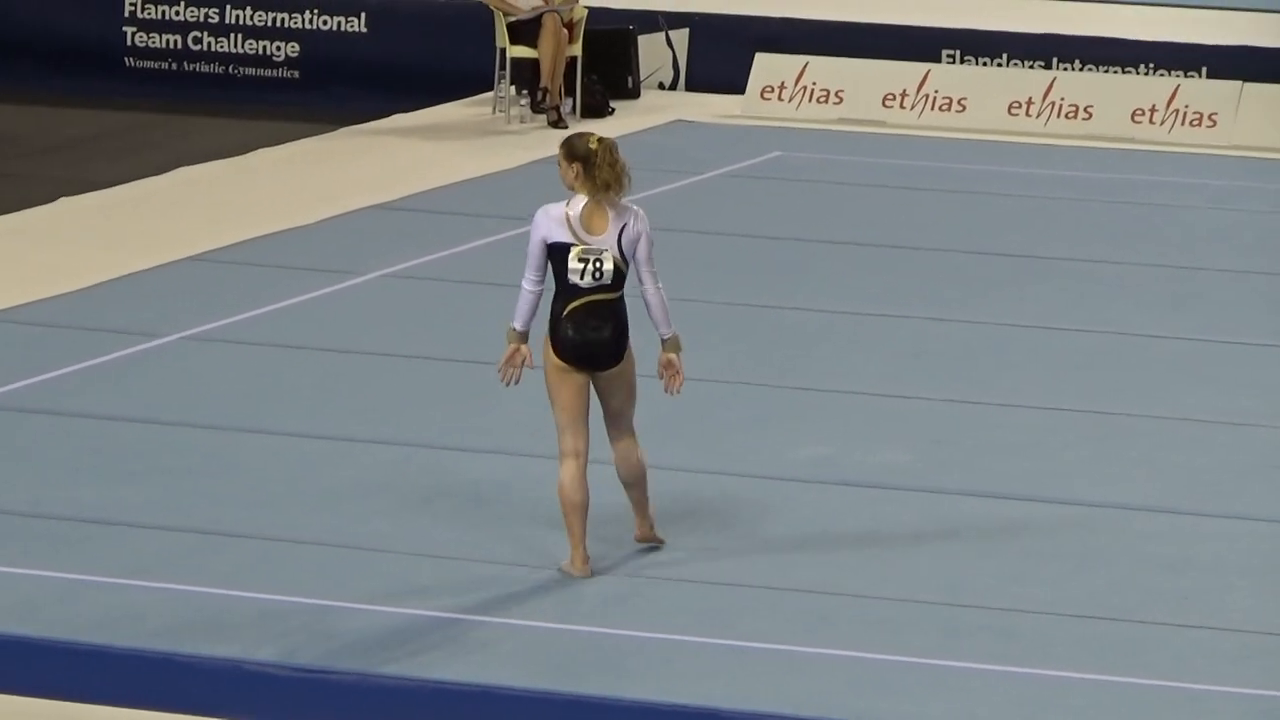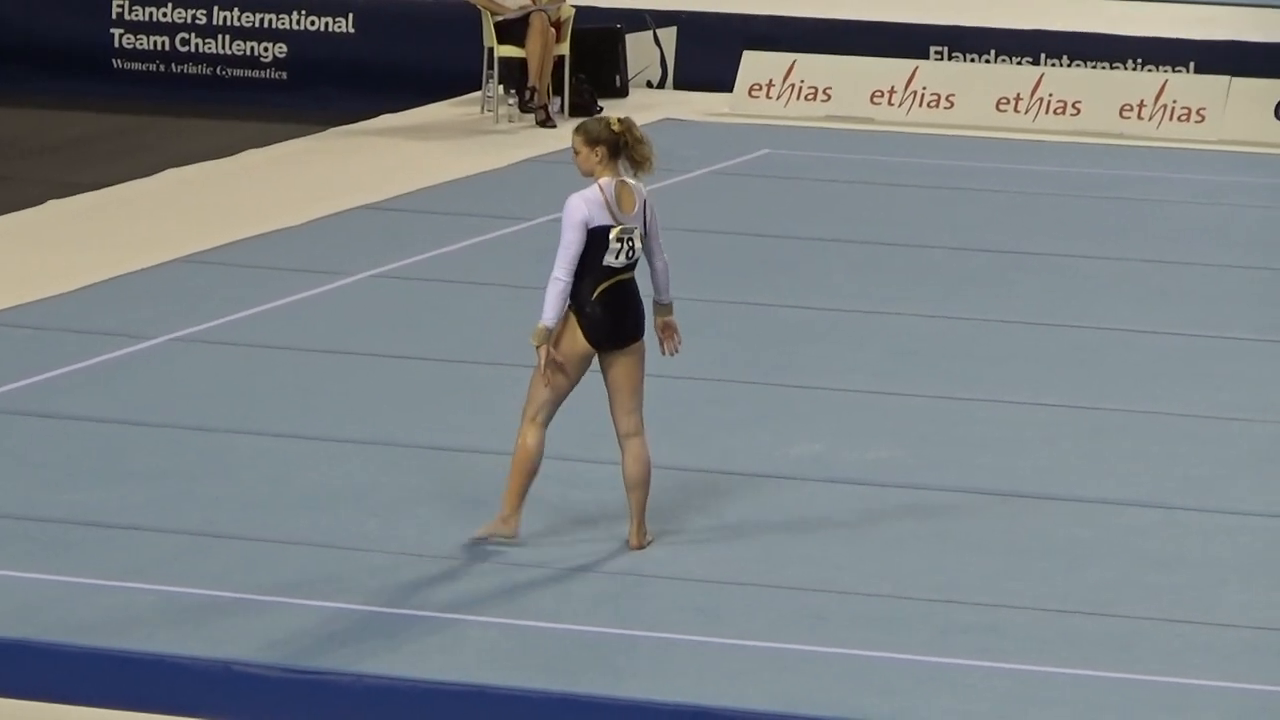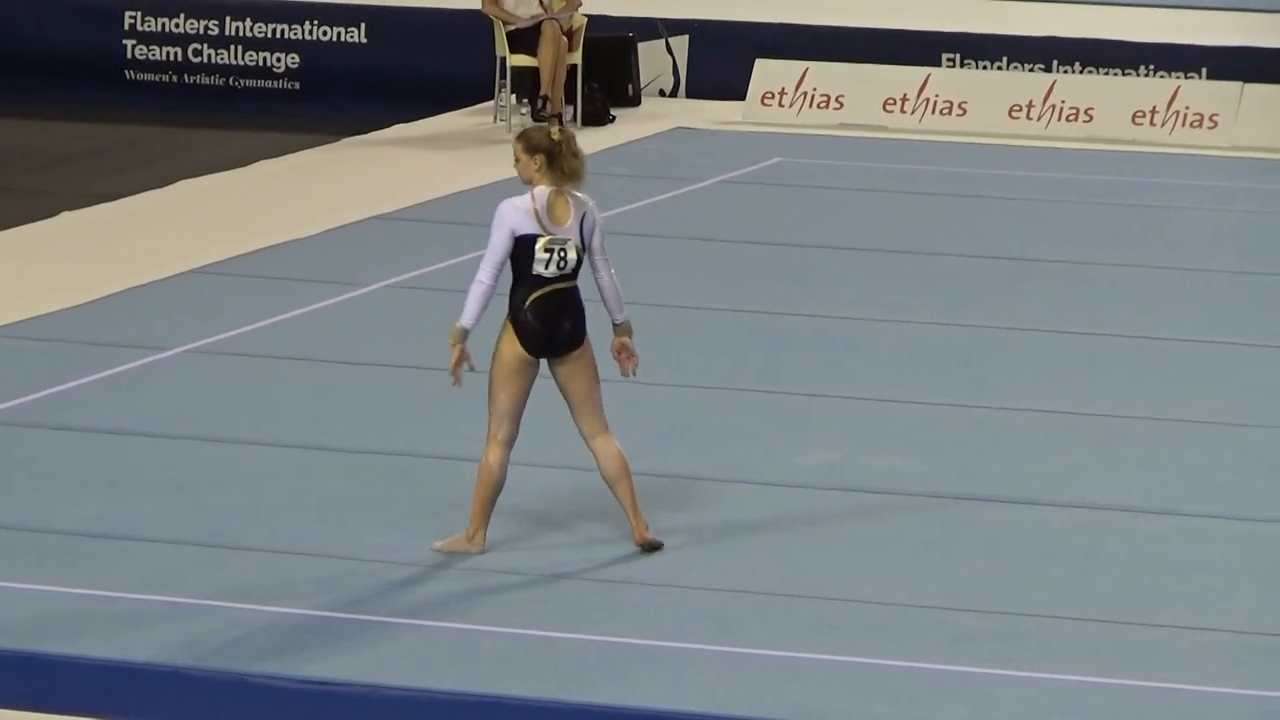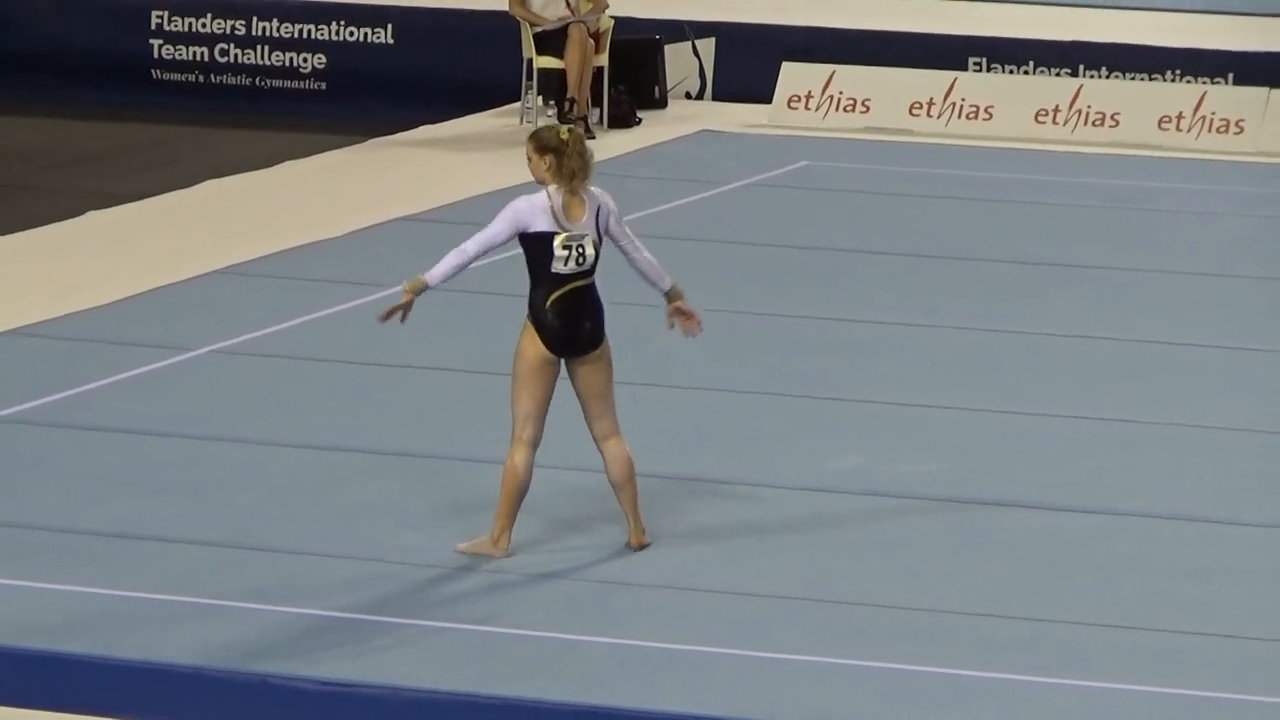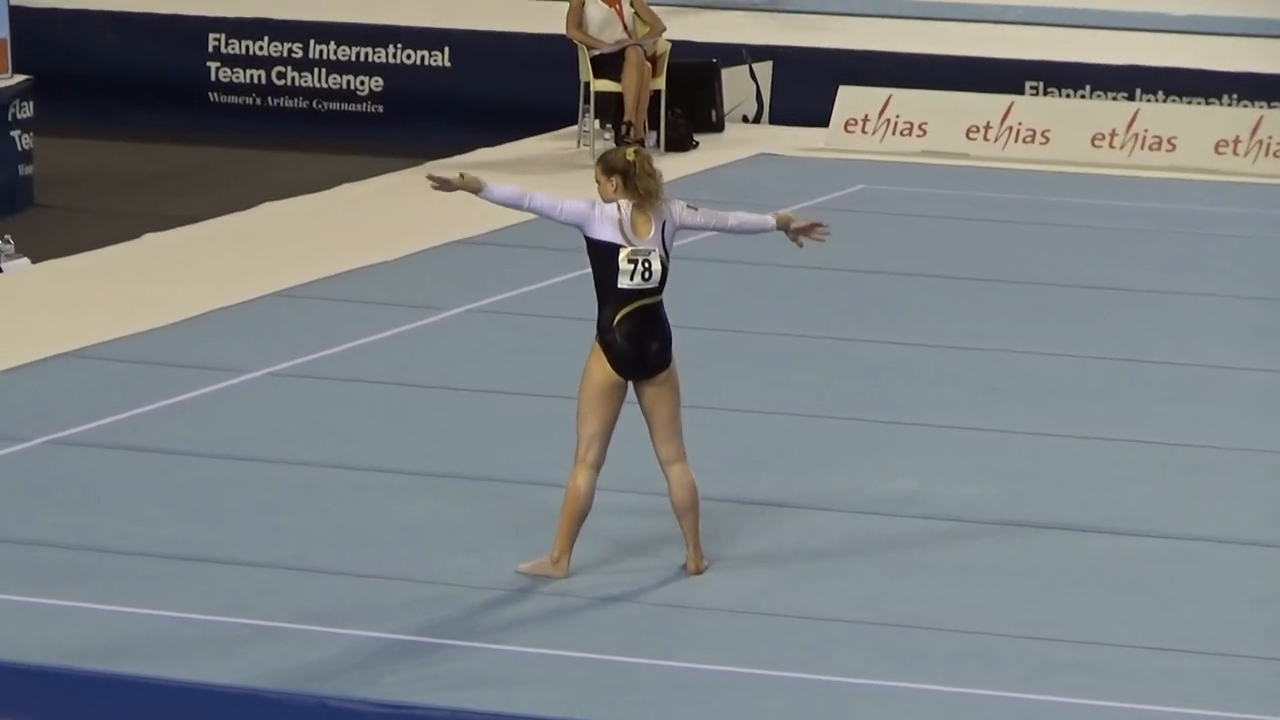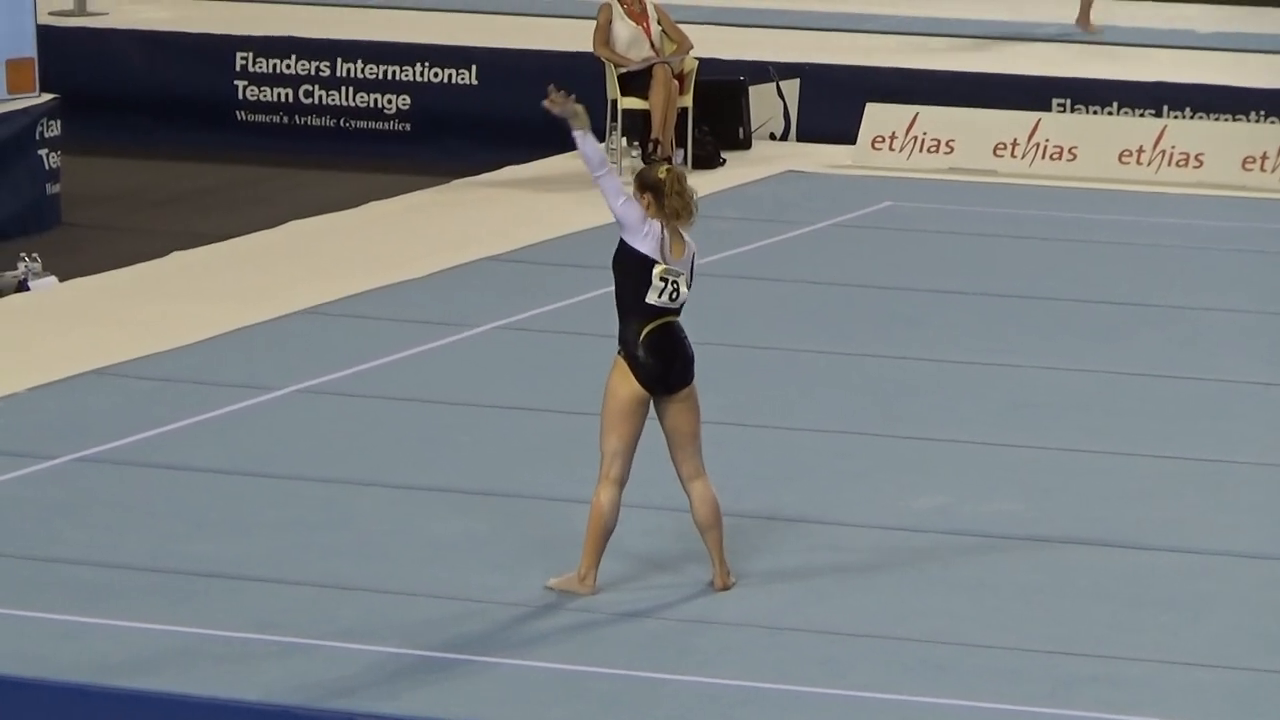
dt=0.5s
person 1, frame 1
left shoulder: (549, 218)
right shoulder: (632, 217)
left elbow: (532, 284)
right elbow: (650, 285)
left wrist: (518, 336)
right wrist: (669, 344)
left hip: (567, 336)
right hip: (612, 334)
left knee: (572, 452)
right knee: (623, 436)
left ankle: (578, 556)
right ankle: (644, 525)
person 1, frame 2
left shoulder: (581, 203)
right shoulder: (641, 195)
left elbow: (563, 273)
right elbow: (657, 258)
left wrist: (545, 336)
right wrist: (664, 310)
left hip: (589, 317)
right hip: (628, 315)
left knee: (534, 418)
right knee: (631, 431)
left ankle: (509, 517)
right ankle: (637, 530)
person 1, frame 3
left shoulder: (513, 209)
right shoulder: (584, 208)
left elbow: (487, 276)
right elbow: (603, 272)
left wrist: (460, 335)
right wrist: (622, 329)
left hip: (525, 325)
right hip: (568, 323)
left knee: (499, 438)
right knee: (597, 432)
left ankle: (474, 535)
right ankle: (640, 527)
person 1, frame 4
left shoulder: (528, 208)
right shoulder: (599, 201)
left elbow: (471, 250)
right elbow: (636, 251)
left wrist: (419, 286)
right wrist: (672, 295)
left hip: (546, 324)
right hip: (589, 321)
left knee: (525, 438)
right knee: (608, 432)
left ankle: (499, 537)
right ankle: (636, 530)
person 1, frame 5
left shoulder: (597, 215)
right shoulder: (667, 215)
left elbow: (531, 201)
right elbow: (725, 220)
left wrist: (472, 184)
right wrist: (783, 224)
left hip: (614, 345)
right hip: (656, 343)
left knee: (587, 460)
right knee: (674, 458)
left ankle: (558, 558)
right ankle: (695, 555)
person 1, frame 6
left shoulder: (642, 230)
right shoulder: (686, 245)
left elbow: (602, 173)
left wrist: (578, 121)
left hip: (638, 364)
right hip: (677, 360)
left knee: (612, 477)
right knee: (693, 473)
left ankle: (585, 575)
right ankle: (720, 571)
